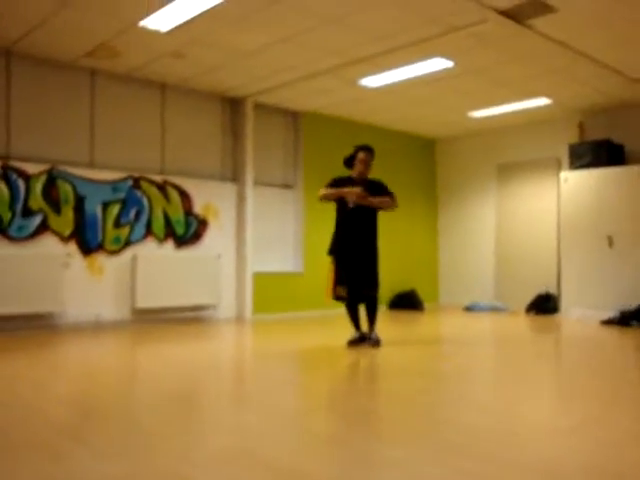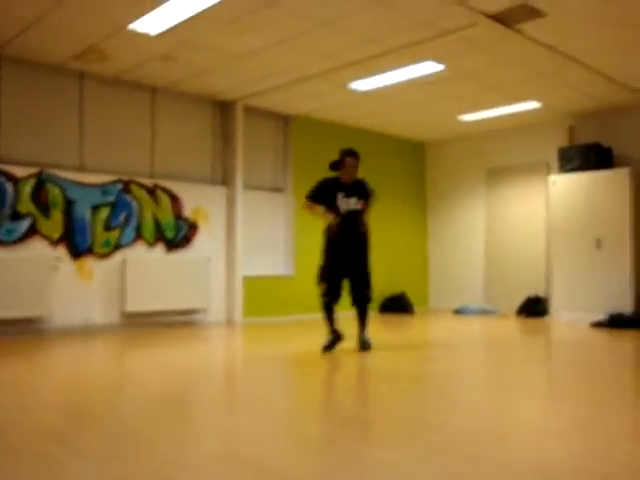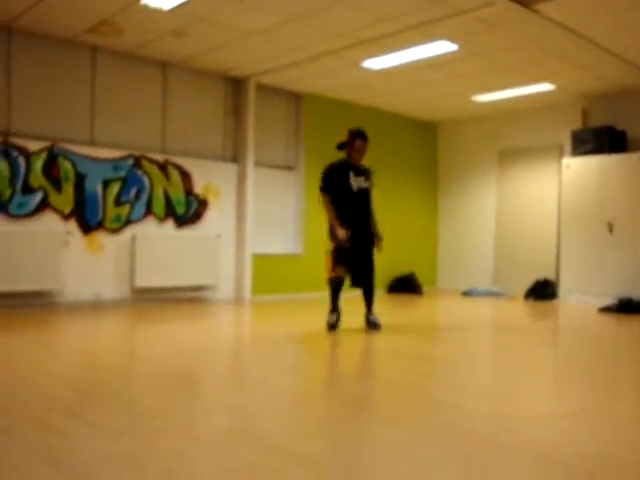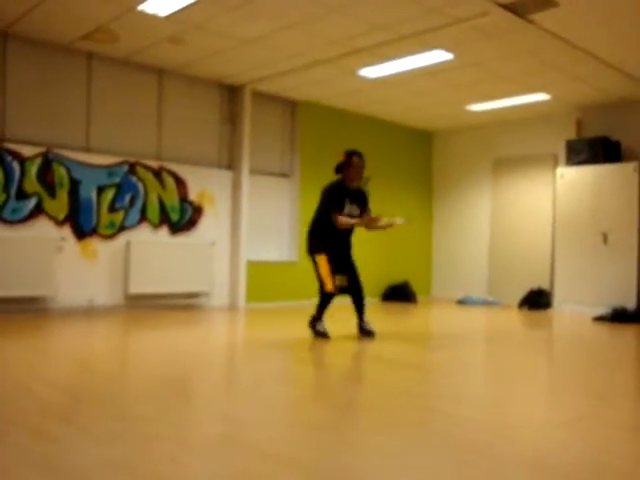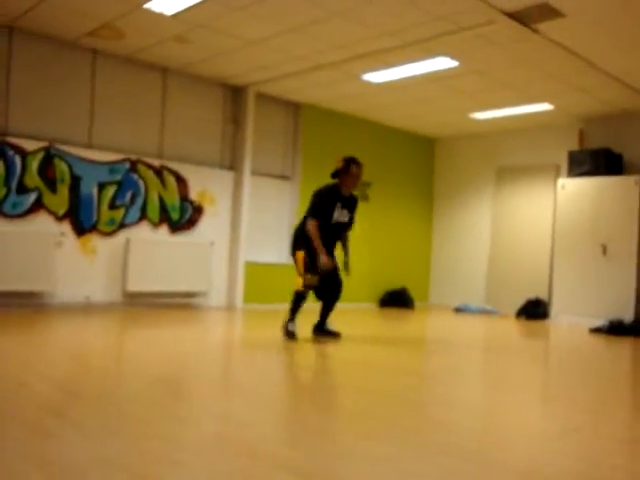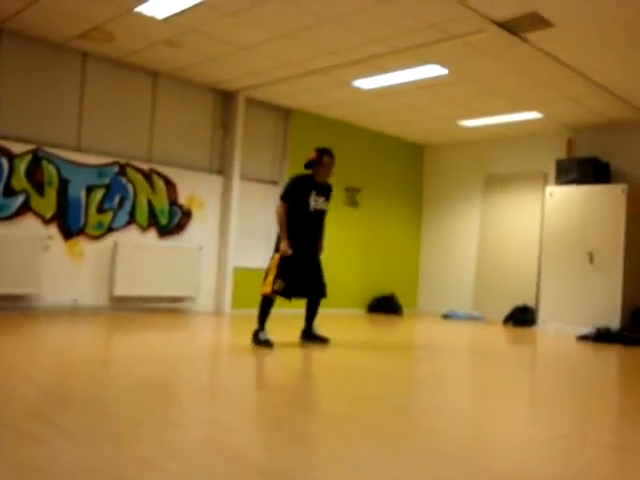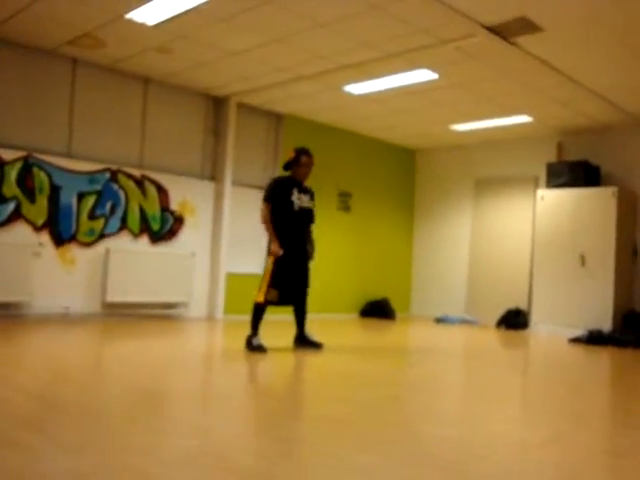
dt=0.3s
person 1, frame 1
left shoulder: (376, 186)
right shoulder: (341, 183)
left elbow: (393, 203)
right elbow: (322, 195)
left wrist: (372, 201)
right wrist: (347, 192)
left hip: (367, 248)
right hip: (343, 248)
left knee: (369, 291)
right knee: (346, 292)
left ankle: (372, 331)
right ankle: (358, 332)
person 1, frame 2
left shoulder: (361, 186)
right shoulder: (327, 185)
right elbow: (308, 203)
left wrist: (364, 217)
right wrist: (325, 214)
left hip: (358, 249)
right hip: (335, 248)
left knee: (362, 292)
right knee: (327, 291)
left ankle: (363, 334)
right ankle: (332, 332)
person 1, frame 3
left shoulder: (365, 172)
right shoulder: (334, 170)
right elbow: (326, 201)
left wrist: (375, 230)
right wrist: (337, 228)
left hip: (362, 231)
right hip: (342, 230)
left knee: (367, 273)
right knee: (338, 271)
left ankle: (369, 314)
right ankle: (334, 310)
person 1, frame 4
left shoulder: (360, 195)
right shoulder: (333, 190)
left elbow: (366, 221)
right elbow: (337, 220)
left wrist: (389, 223)
right wrist: (360, 222)
left hip: (341, 245)
right hip: (321, 243)
left knee: (354, 283)
right knee: (333, 283)
left ankle: (362, 322)
right ankle: (317, 320)
person 1, frame 5
left shoulder: (353, 201)
right shoulder: (325, 194)
left elbow: (344, 230)
right elbow: (311, 224)
left wrist: (346, 256)
right wrist: (322, 254)
left hip: (326, 248)
right hip: (305, 244)
left knee: (334, 287)
right knee: (308, 281)
left ankle: (321, 325)
right ankle: (290, 322)
person 1, frame 6
left shoulder: (327, 189)
right shoulder: (298, 182)
right elbow: (281, 209)
left wrist: (320, 242)
right wrist: (283, 239)
left hip: (310, 247)
right hip: (290, 244)
left knee: (317, 289)
right knee: (274, 286)
left ankle: (308, 331)
right ankle: (260, 331)
person 1, frame 7
left shoulder: (308, 192)
right shoulder: (279, 184)
right elbow: (265, 211)
left wrist: (311, 246)
right wrist: (273, 241)
left hip: (300, 250)
right hip: (281, 249)
left knee: (300, 294)
right knee: (267, 292)
left ankle: (301, 335)
right ankle: (253, 336)
